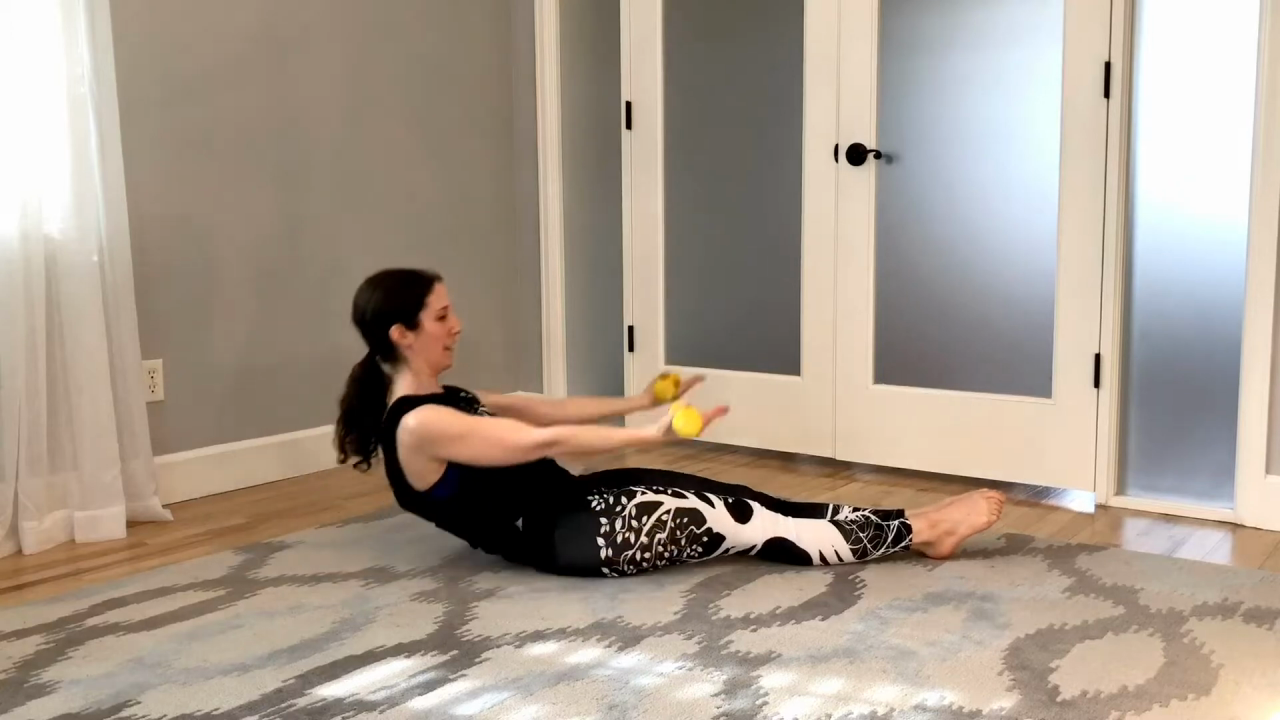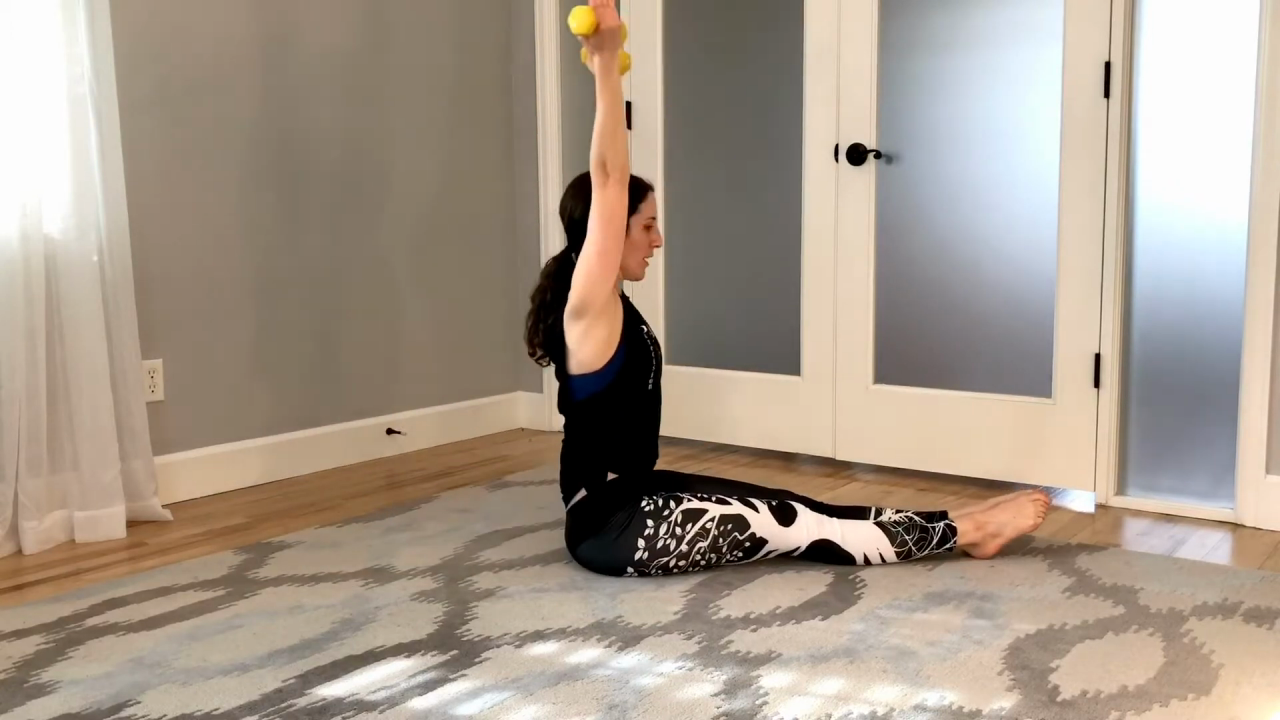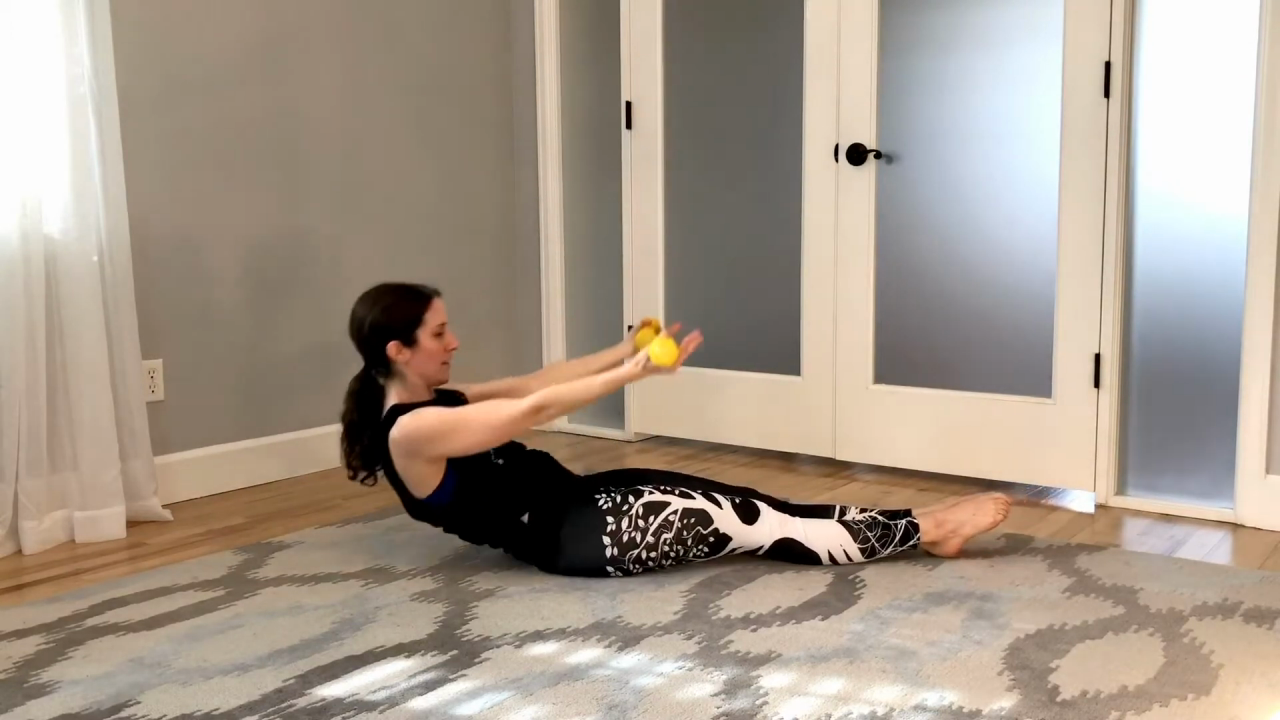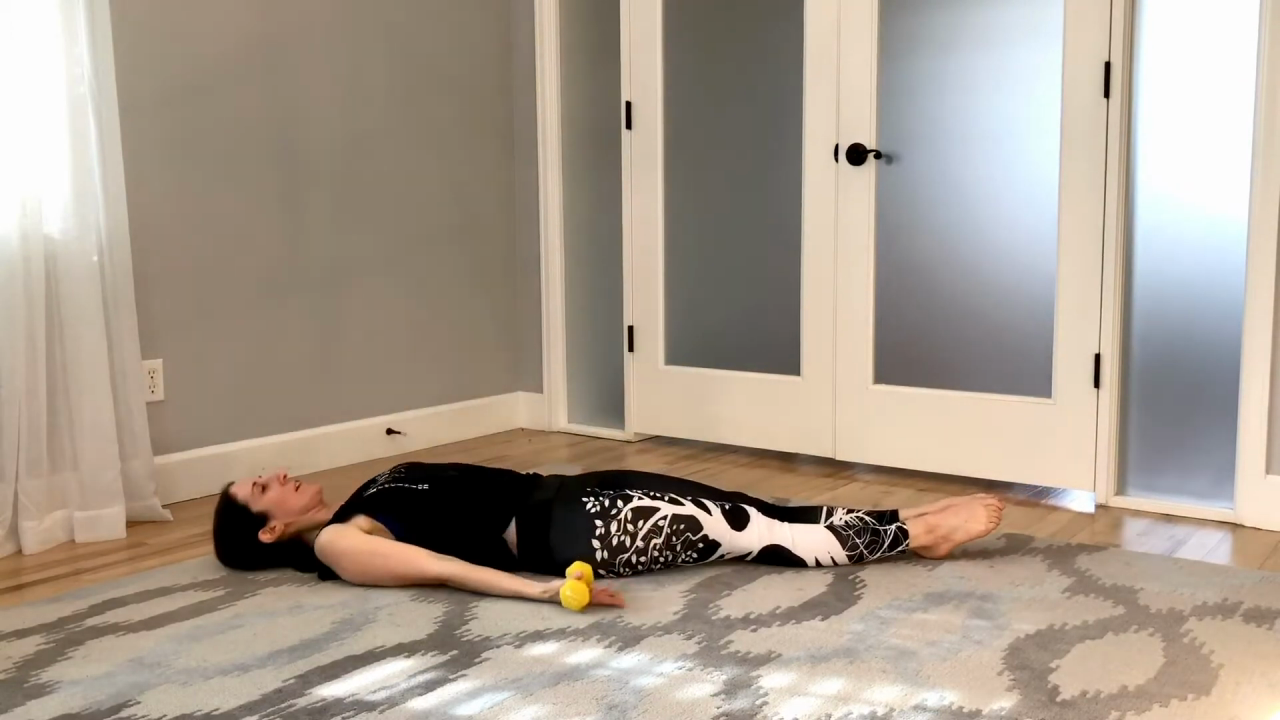
dt=1s
person 1, frame 1
left shoulder: (440, 398)
right shoulder: (417, 425)
left elbow: (542, 410)
right elbow: (547, 442)
left wrist: (637, 401)
right wrist: (652, 435)
left hip: (576, 500)
right hip: (566, 537)
left knee: (744, 506)
right knee: (741, 523)
left ankle: (910, 525)
right ankle: (916, 530)
person 1, frame 2
left shoulder: (602, 306)
right shoulder: (588, 304)
left elbow: (613, 182)
right elbow: (609, 182)
left wrist: (607, 69)
right wrist: (606, 66)
left hip: (632, 500)
right hip: (612, 526)
left knee: (794, 511)
right knee: (786, 526)
left ankle: (951, 526)
right ankle: (962, 532)
person 1, frame 3
left shoulder: (434, 399)
right shoulder: (411, 431)
left elbow: (536, 381)
right elbow: (533, 410)
left wrist: (620, 353)
right wrist: (635, 370)
left hip: (580, 500)
right hip: (567, 535)
left knee: (749, 505)
right knee: (747, 523)
left ankle: (914, 525)
right ankle: (921, 530)
person 1, frame 4
left shoulder: (365, 504)
right shoulder: (337, 542)
left elbow: (456, 494)
right elbow: (438, 565)
right wrist: (541, 588)
left hip: (548, 495)
right hip: (553, 531)
left knee: (733, 508)
right knee: (726, 528)
left ankle: (898, 522)
right ankle: (906, 534)
